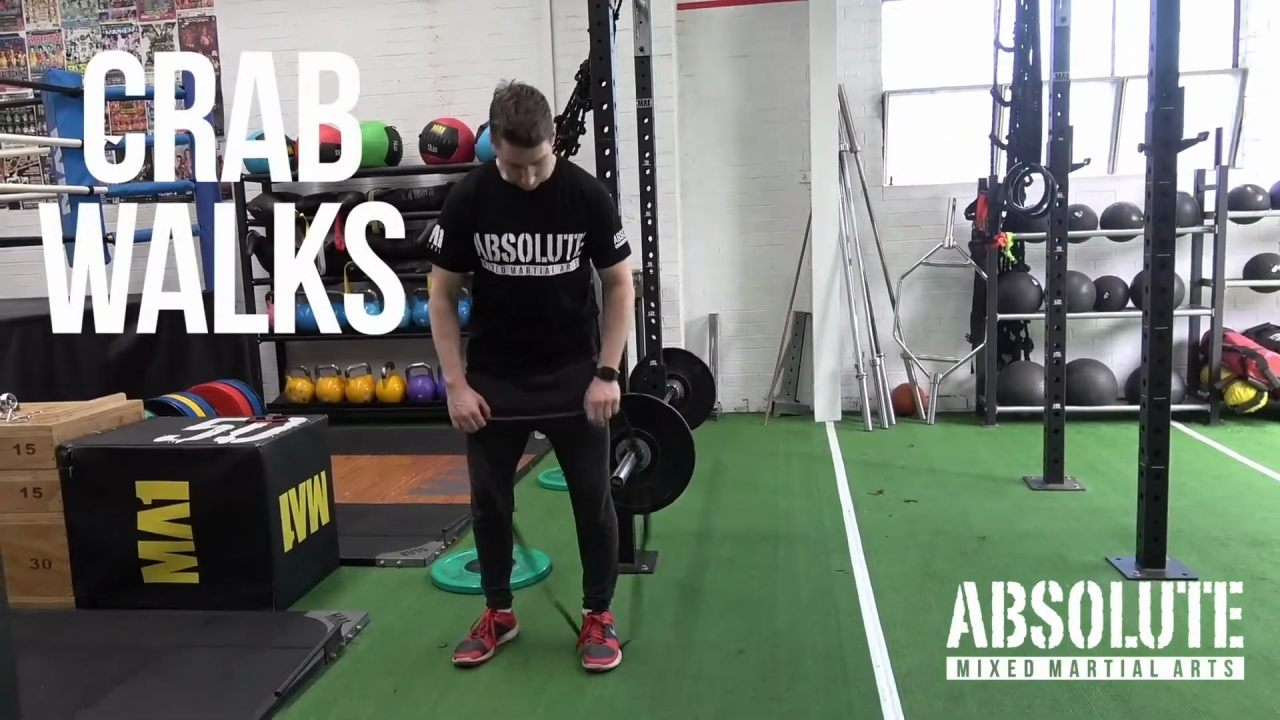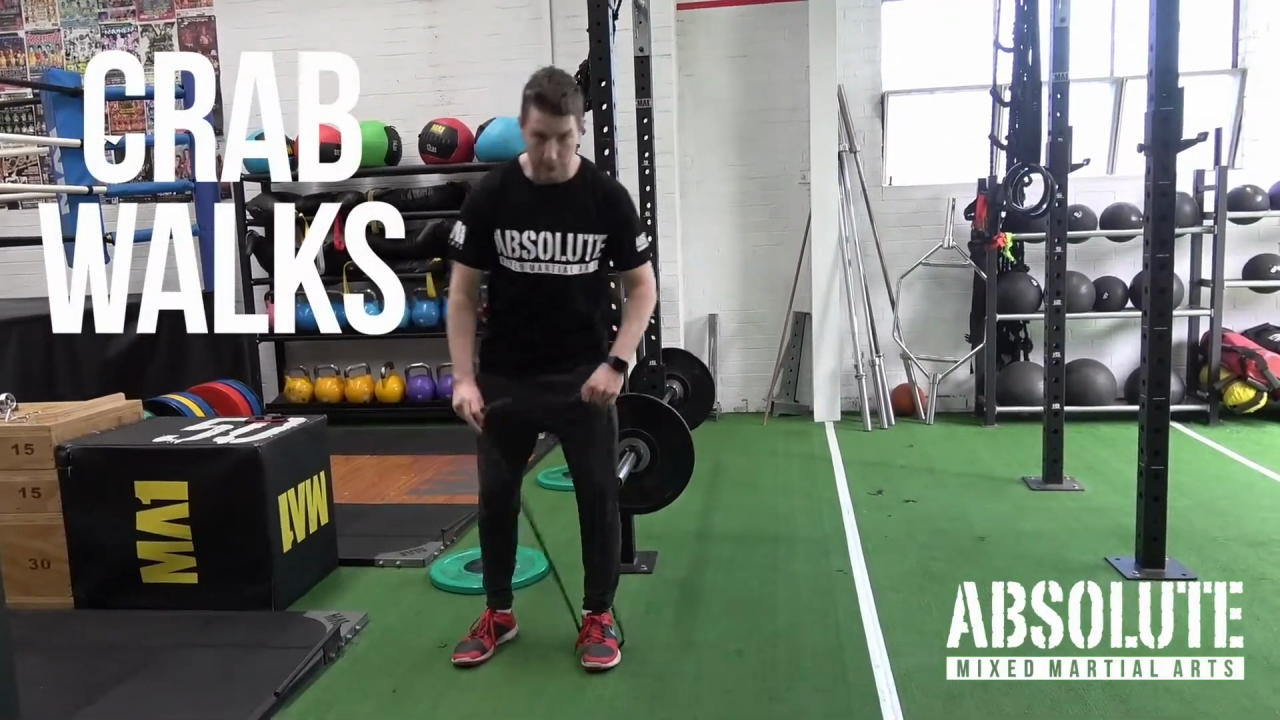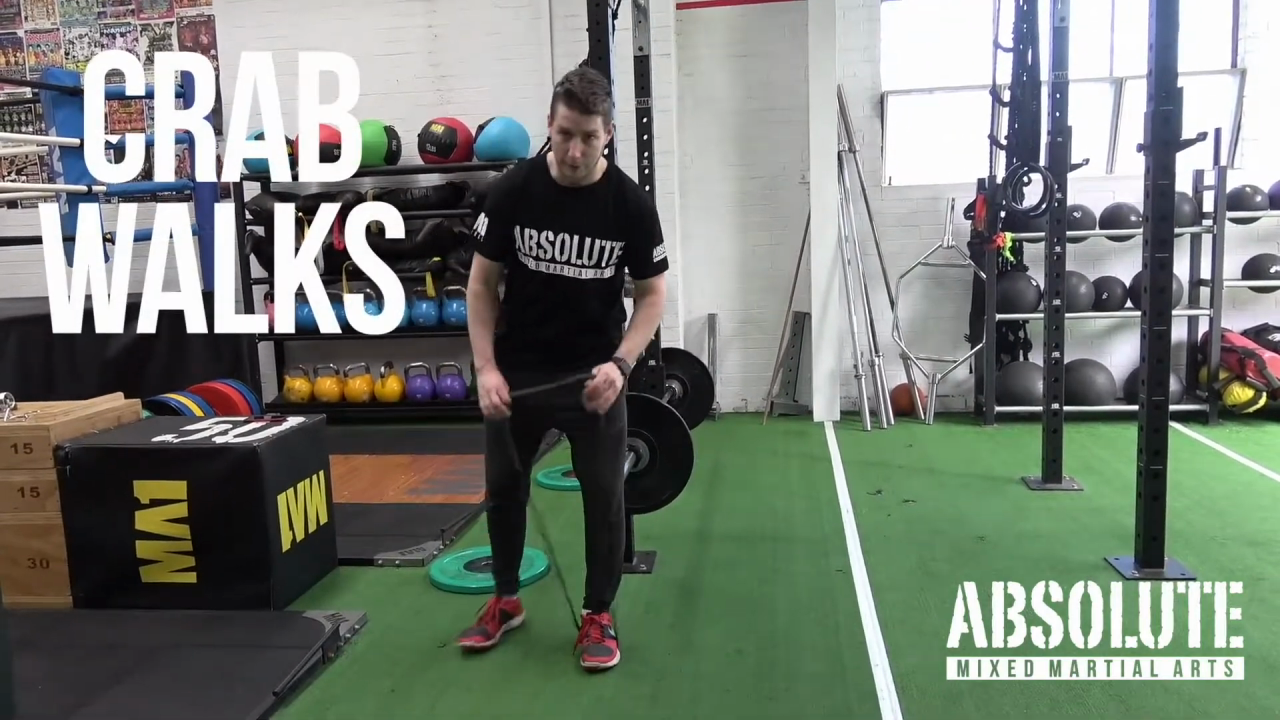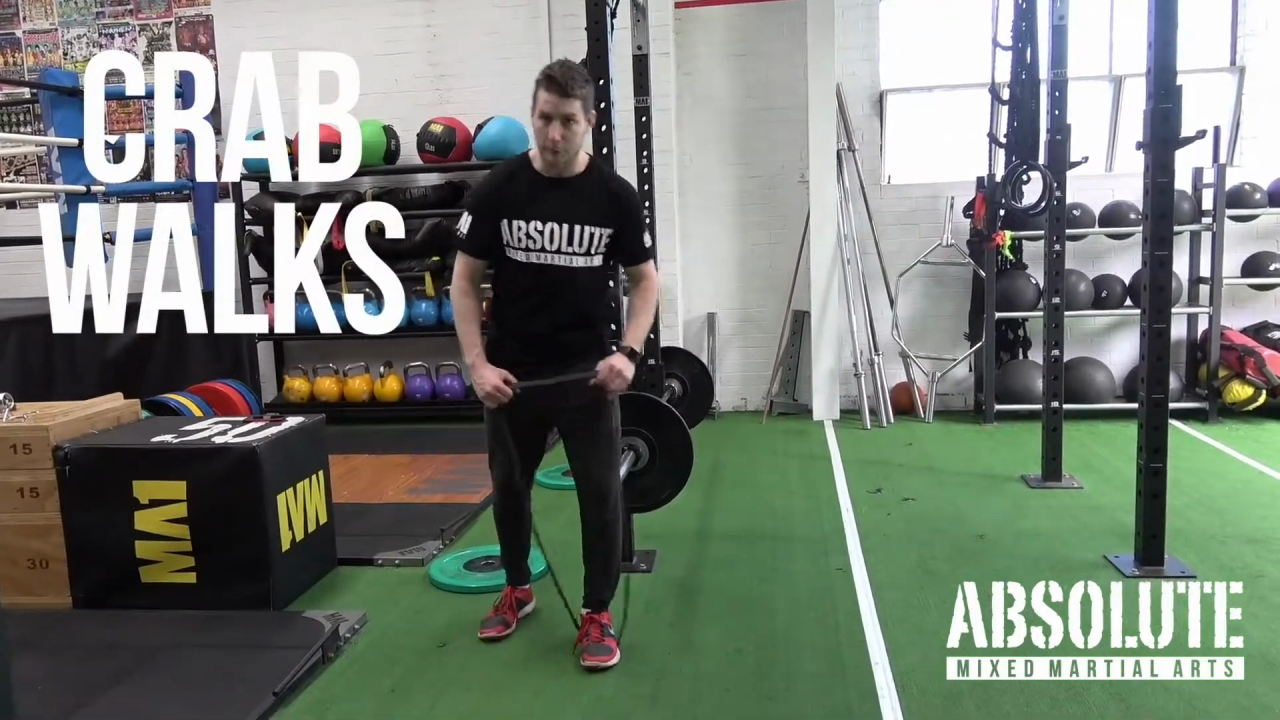
dt=0.4s
person 1, frame 1
left shoulder: (587, 195)
right shoulder: (468, 199)
left elbow: (619, 284)
right elbow: (442, 294)
left wrist: (607, 373)
right wrist: (456, 383)
left hip: (573, 374)
right hip: (494, 378)
left knee: (592, 498)
right knee: (489, 499)
left ankle: (598, 615)
right ankle: (498, 613)
person 1, frame 2
left shoulder: (608, 197)
right shoulder: (490, 196)
left elbow: (641, 285)
right elbow: (463, 291)
left wrist: (615, 362)
right wrist: (463, 377)
left hip: (583, 376)
right hip: (505, 377)
left knee: (599, 496)
right knee: (496, 497)
left ankle: (598, 616)
right ankle: (498, 613)
person 1, frame 3
left shoulder: (630, 203)
right shoulder: (513, 190)
left elbow: (652, 293)
right elbow: (482, 282)
left wrist: (619, 363)
right wrist: (485, 367)
left hip: (593, 374)
right hip: (518, 371)
left knee: (603, 495)
right knee: (503, 486)
left ankle: (597, 615)
right ankle: (505, 600)
person 1, frame 4
left shoulder: (614, 195)
right shoulder: (497, 189)
left elbow: (644, 279)
right elbow: (465, 281)
left wrist: (628, 351)
right wrist: (477, 362)
left hip: (588, 374)
right hip: (512, 373)
left knee: (600, 494)
right knee: (510, 487)
left ankle: (597, 614)
right ankle: (518, 588)
